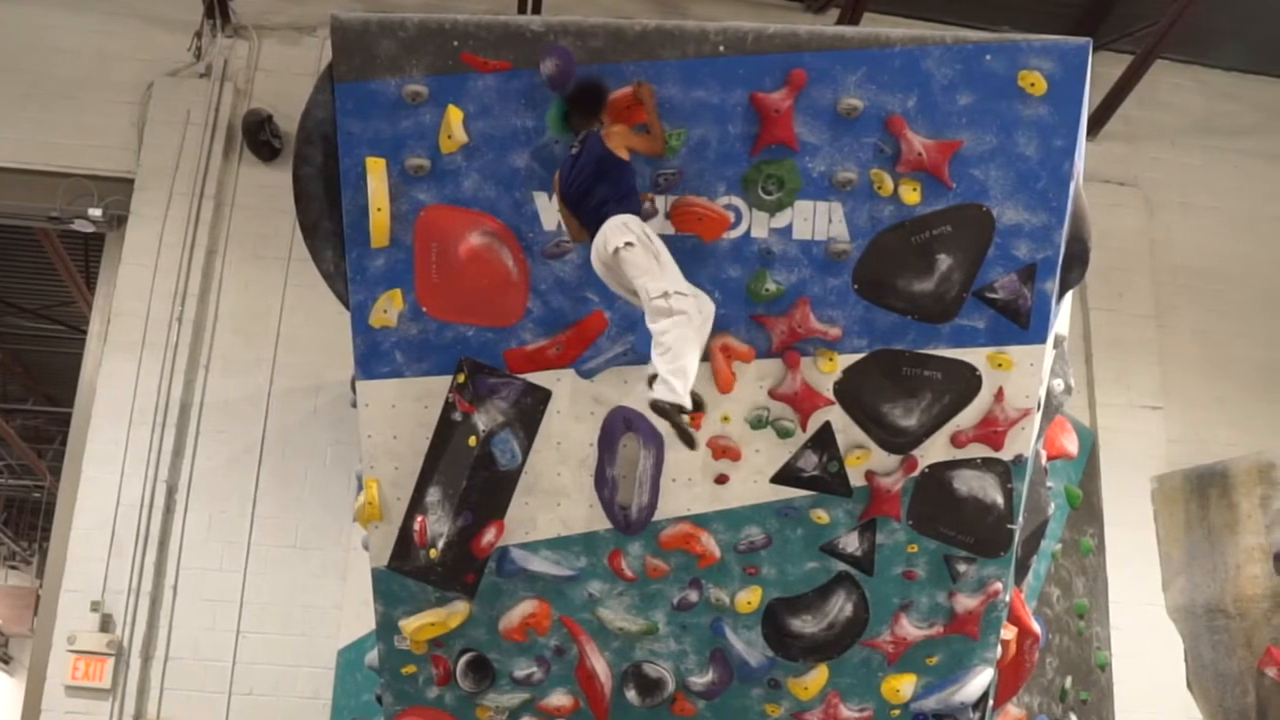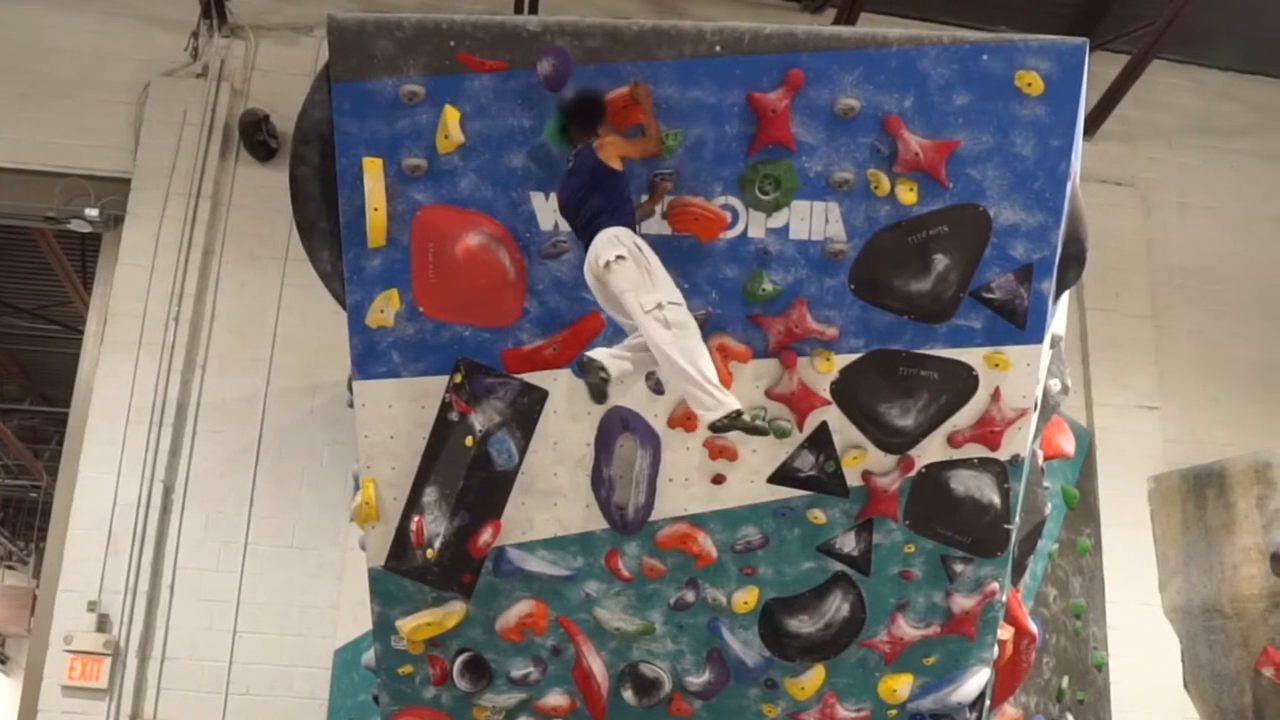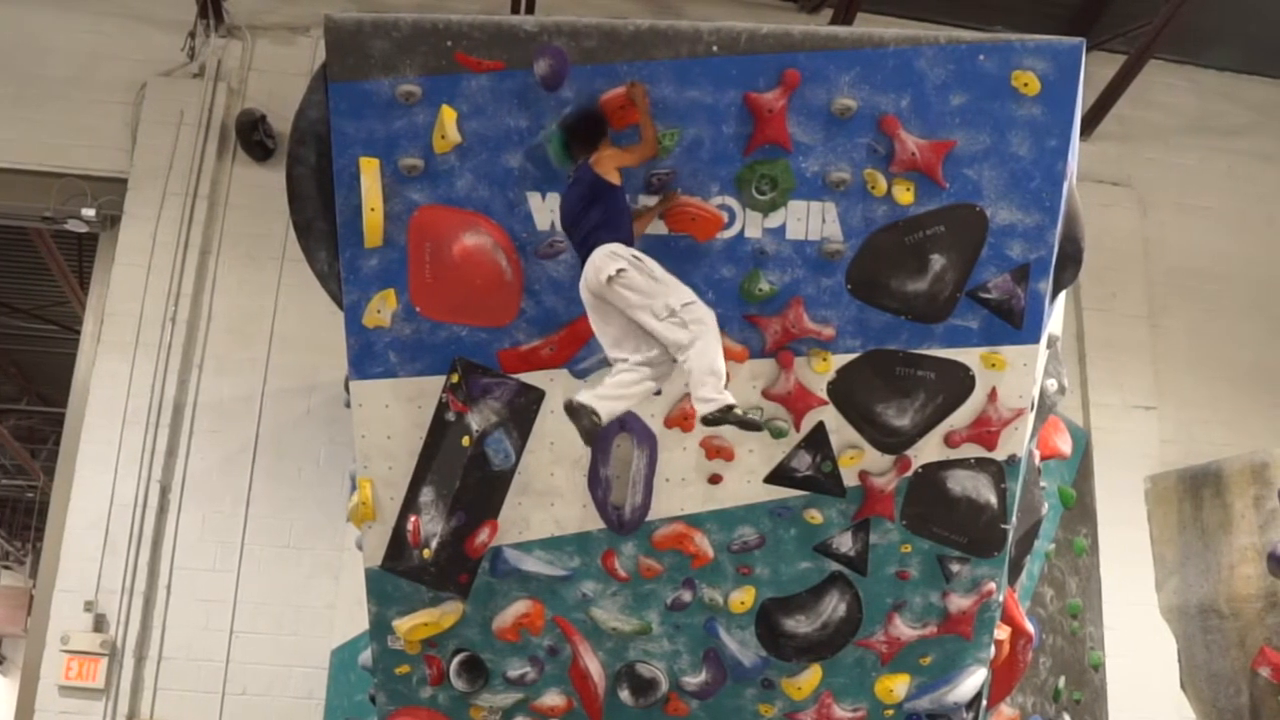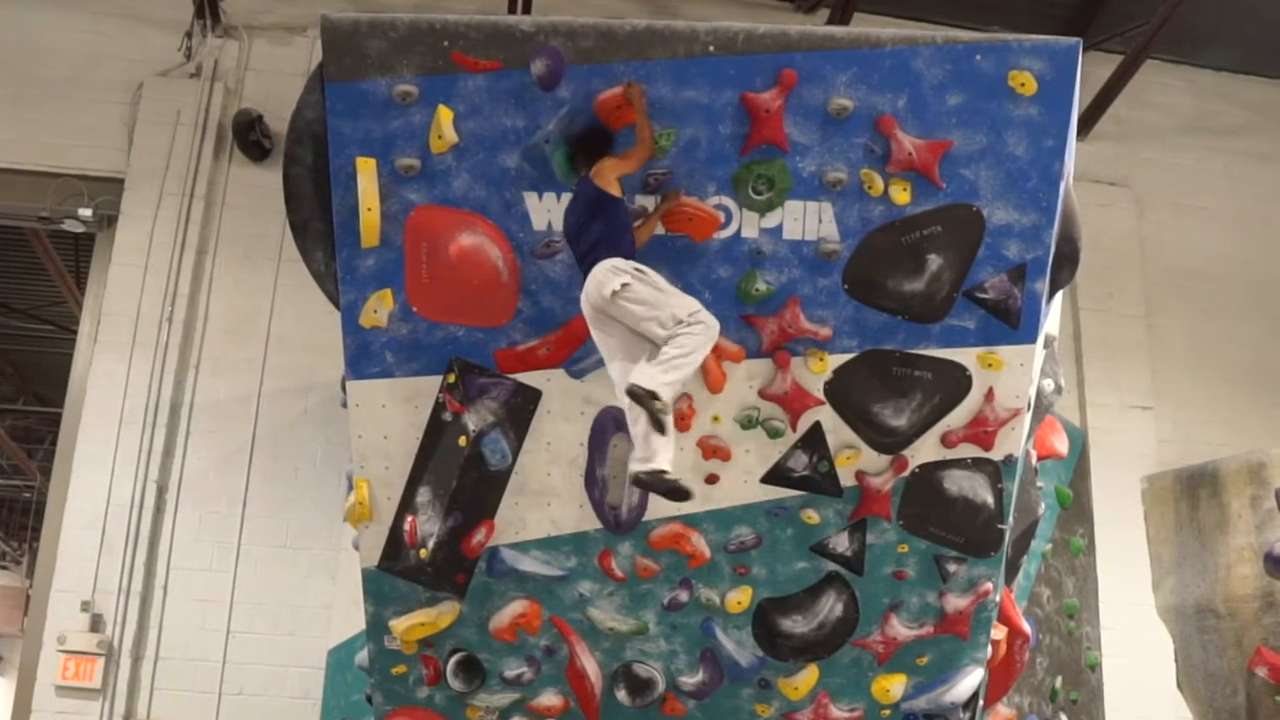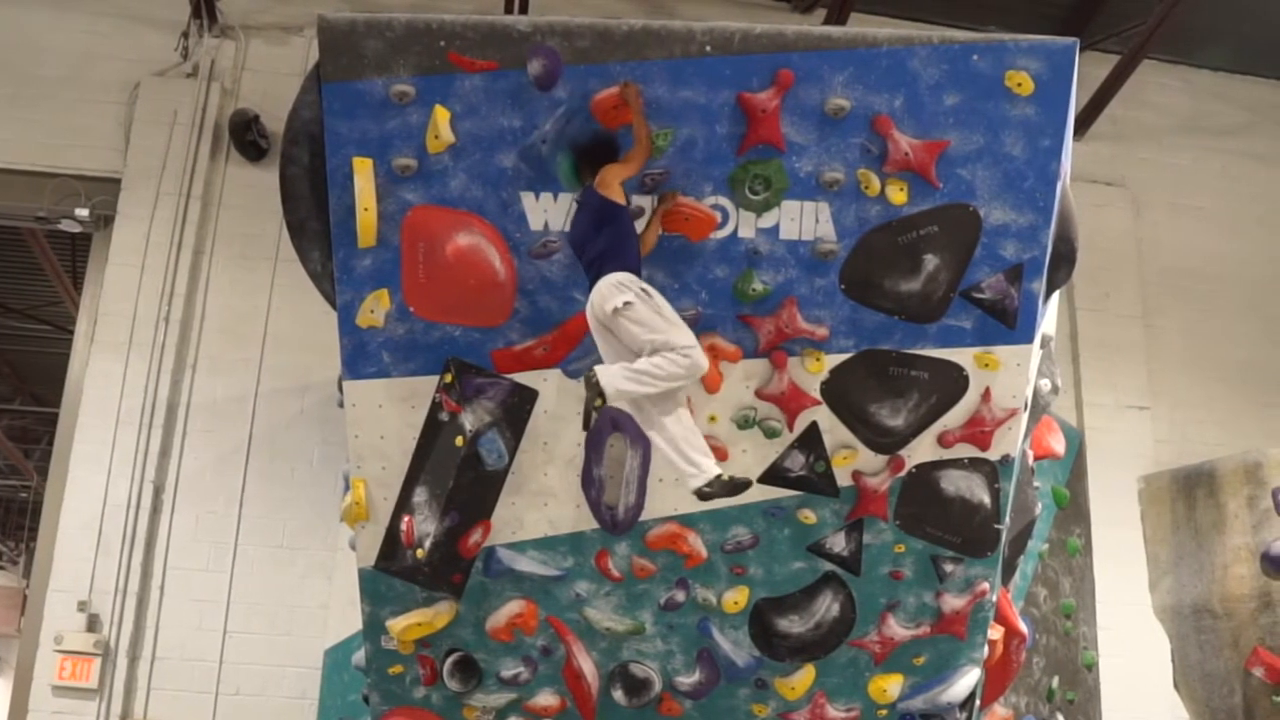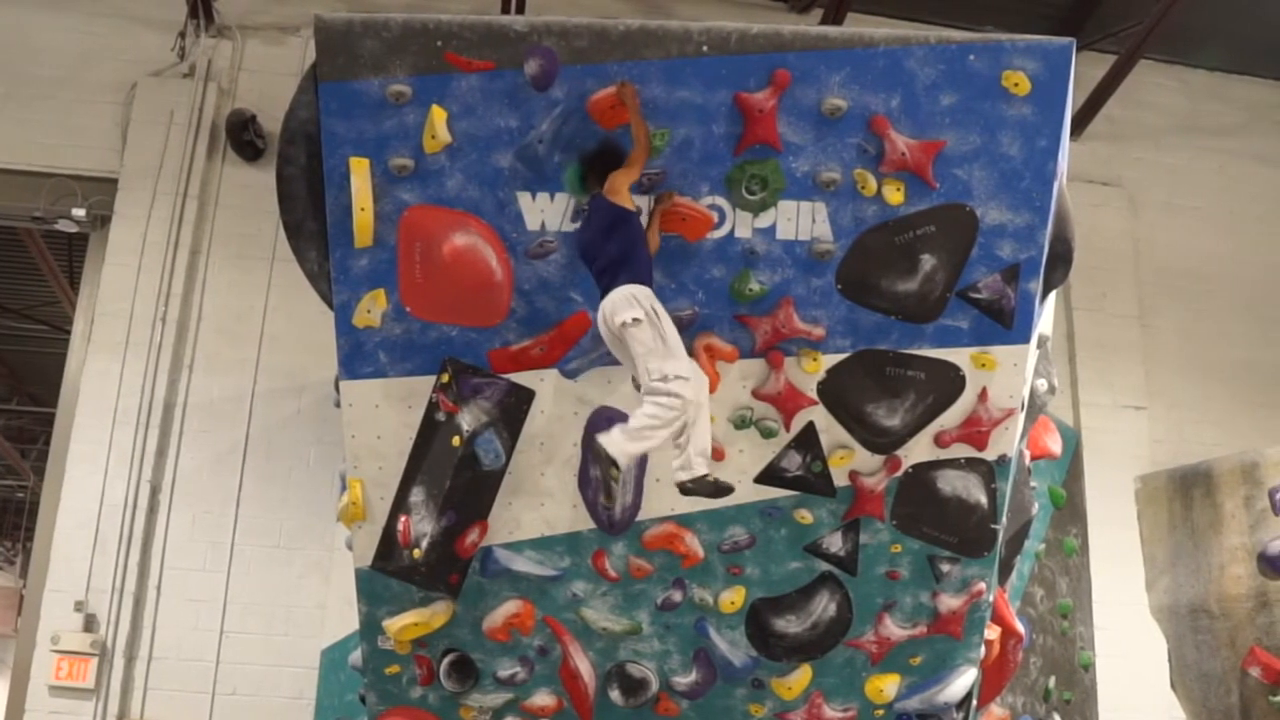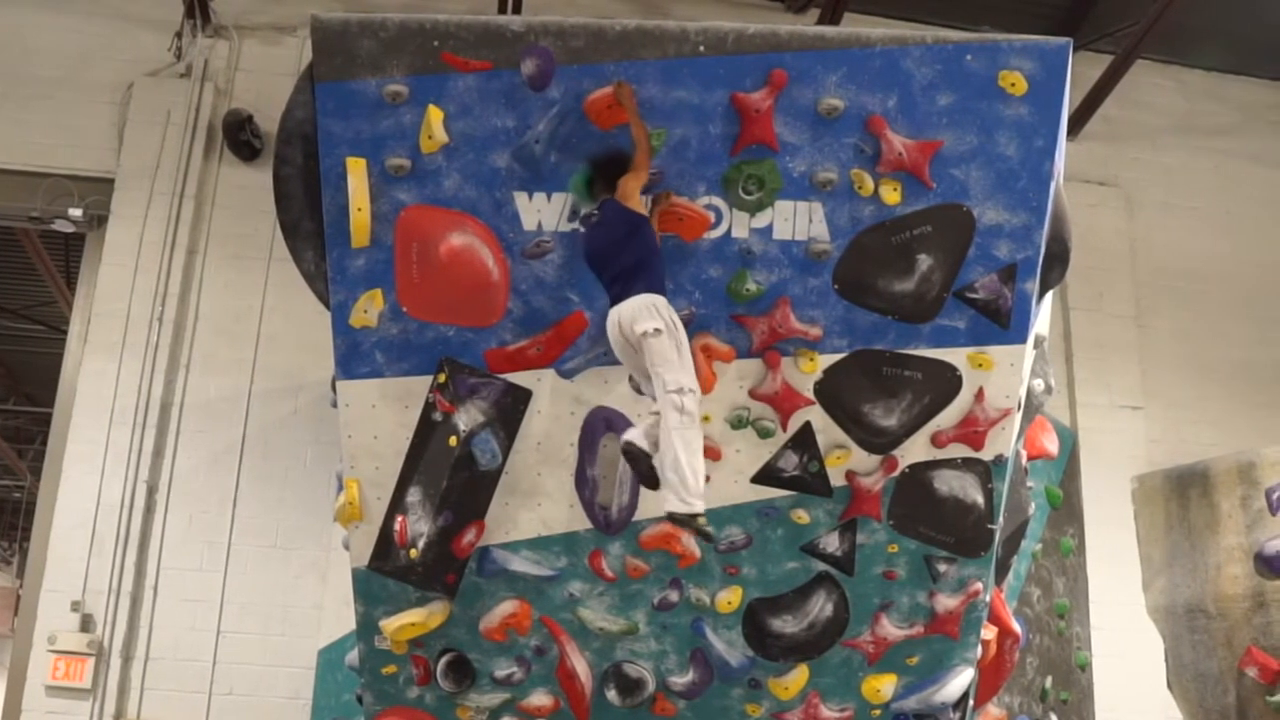
dt=0.2s
person 1, frame 1
left shoulder: (563, 174)
right shoulder: (612, 135)
left elbow: (576, 232)
right elbow: (657, 146)
right wrist: (649, 105)
left hip: (602, 249)
right hip: (625, 232)
left knee: (699, 307)
right knee: (681, 309)
left ankle: (669, 376)
right ankle: (671, 397)
person 1, frame 2
left shoulder: (567, 184)
right shoulder: (605, 145)
right elbow: (652, 147)
left wrist: (650, 203)
right wrist: (645, 105)
left hip: (596, 258)
right hip: (615, 247)
left knee: (660, 333)
right knee: (673, 323)
left ankle: (597, 363)
right ankle: (720, 408)
person 1, frame 3
left shoulder: (569, 198)
right shoulder: (603, 161)
right elbow: (650, 145)
left wrist: (662, 206)
right wrist: (641, 106)
left hip: (592, 280)
right hip: (615, 263)
left knee: (645, 360)
right knee: (696, 320)
left ankle: (590, 405)
right ankle: (718, 403)
person 1, frame 4
left shoulder: (574, 213)
right shoulder: (602, 171)
right elbow: (645, 151)
left wrist: (660, 210)
right wrist: (639, 108)
left hip: (594, 293)
right hip: (614, 276)
left knee: (643, 375)
right knee: (701, 326)
left ankle: (651, 467)
right ankle: (648, 385)
person 1, frame 5
left shoulder: (582, 221)
right shoulder: (605, 180)
left elbow: (638, 247)
right elbow: (642, 150)
left wrist: (660, 210)
right wrist: (635, 108)
left hip: (601, 303)
right hip: (619, 291)
left knee: (661, 396)
right knee: (687, 359)
left ankle: (705, 476)
right ankle: (606, 383)
person 1, frame 6
left shoulder: (585, 231)
right shoulder: (614, 186)
right elbow: (643, 148)
left wrist: (658, 211)
right wrist: (632, 107)
left hip: (610, 310)
right hip: (632, 302)
left knee: (691, 383)
right knee: (677, 390)
left ankle: (693, 470)
right ankle: (613, 447)
person 1, frame 7
left shoulder: (590, 236)
right shoulder: (624, 195)
right elbow: (644, 154)
left wrist: (653, 213)
right wrist: (631, 108)
left hip: (617, 317)
right hip: (647, 309)
left knee: (668, 398)
right knee: (680, 402)
left ankle: (639, 443)
right ankle: (685, 505)
